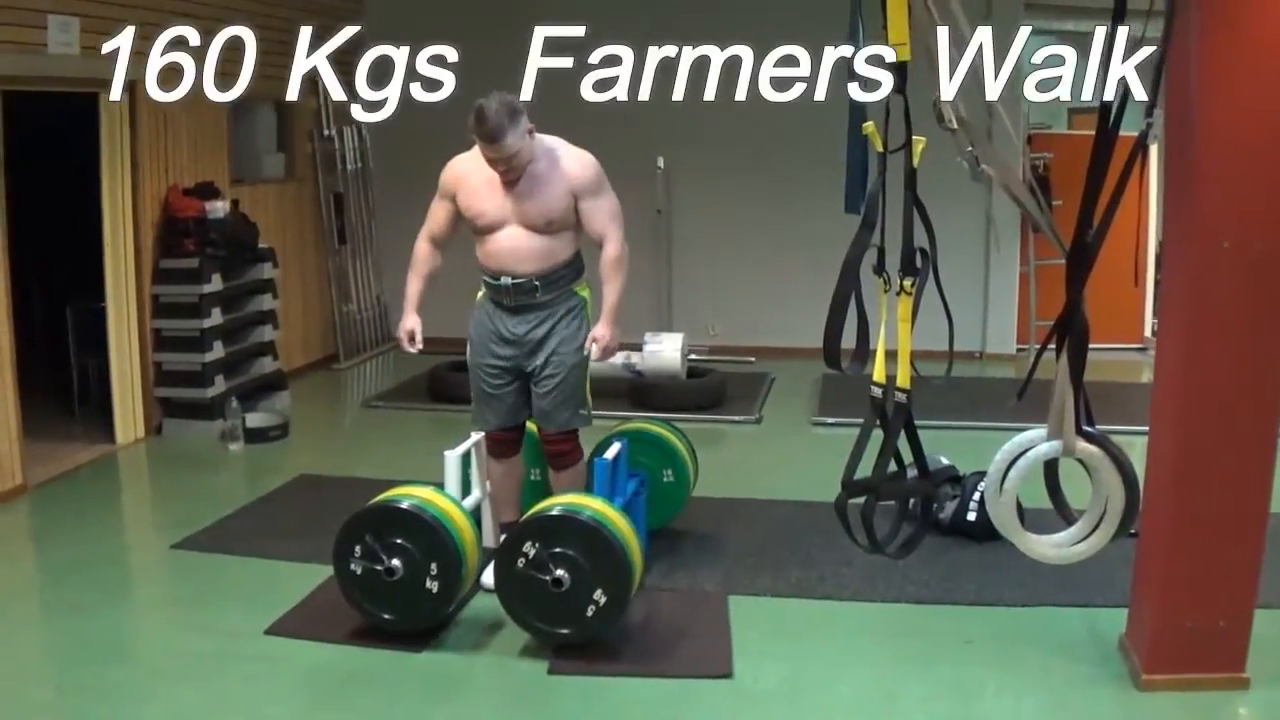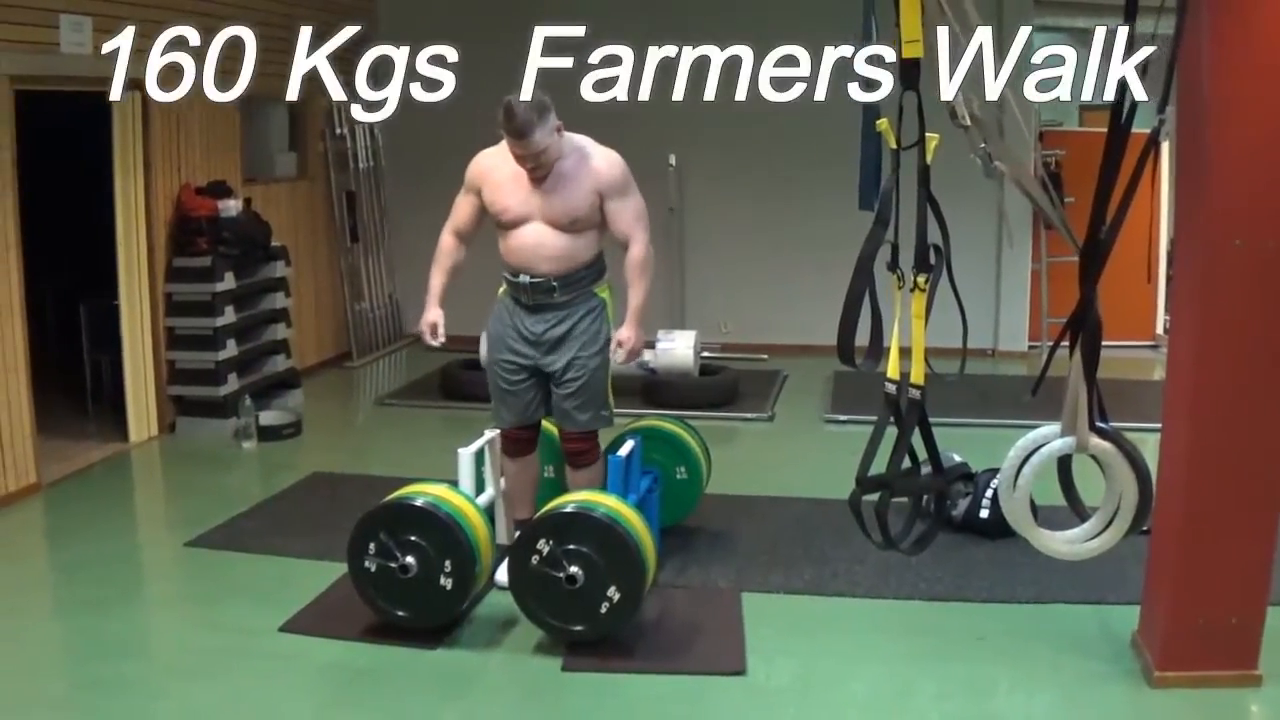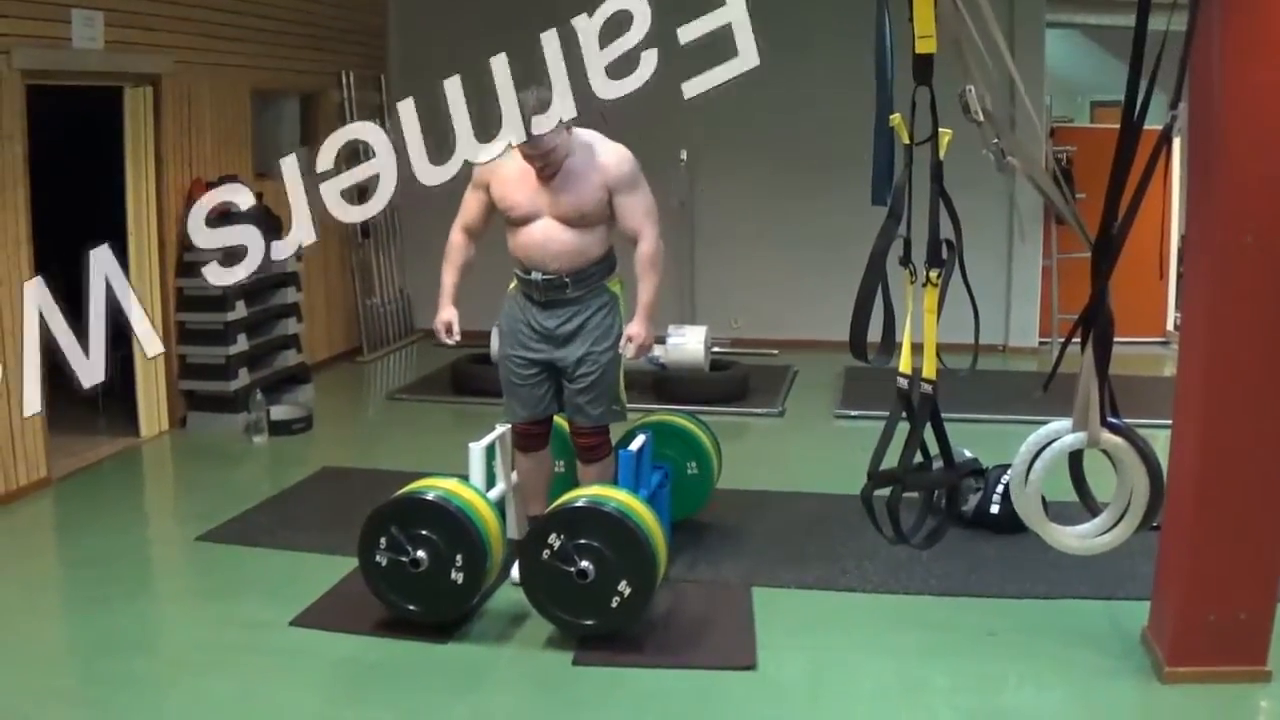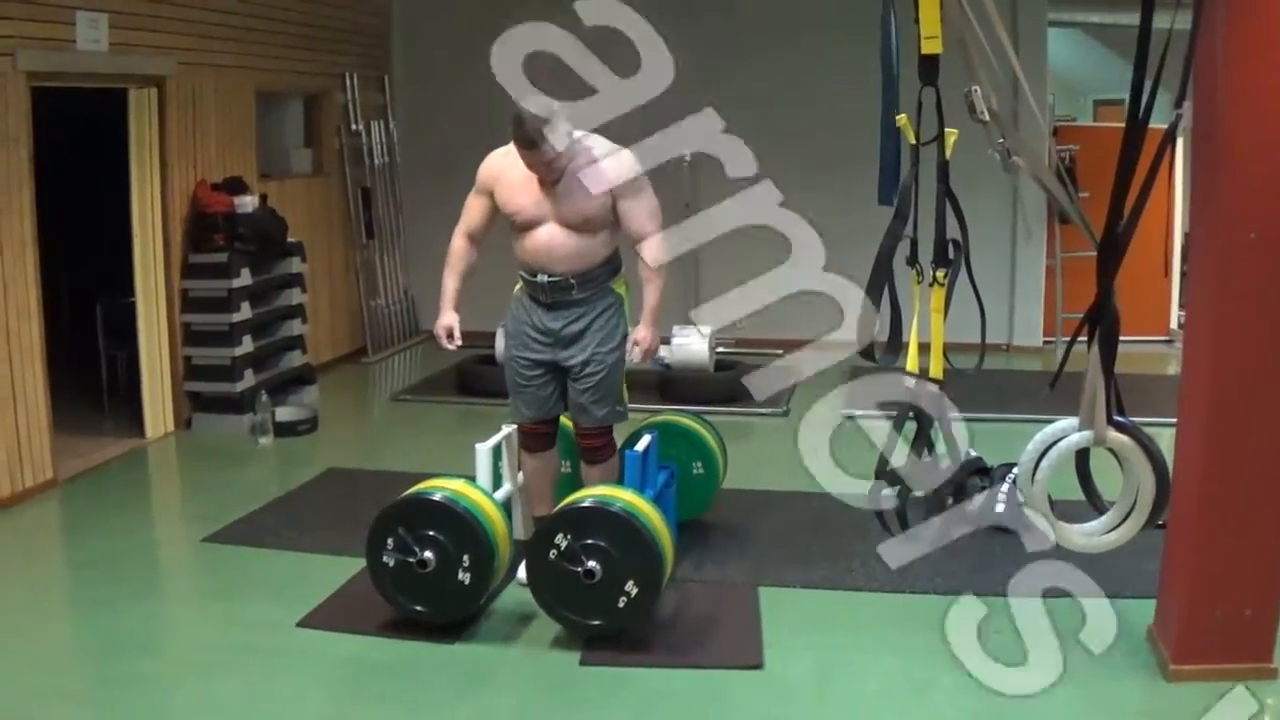
dt=0.4s
person 1, frame 1
left shoulder: (576, 167)
right shoulder: (459, 173)
left elbow: (612, 242)
right elbow: (430, 241)
left wrist: (608, 316)
right wrist: (411, 307)
left hip: (559, 309)
right hip: (494, 311)
left knee: (559, 434)
right knee: (500, 433)
right ankle: (509, 542)
person 1, frame 2
left shoulder: (603, 167)
right shoulder: (485, 167)
left elbow: (637, 243)
right elbow: (455, 235)
left wrist: (633, 319)
right wrist: (434, 300)
left hip: (578, 309)
right hip: (513, 309)
left knee: (578, 434)
right knee: (516, 431)
person 1, frame 3
left shoulder: (611, 162)
right shoulder: (493, 164)
left elbow: (647, 238)
right elbow: (464, 232)
left wrist: (643, 314)
right wrist: (447, 299)
left hip: (589, 304)
right hip: (524, 304)
left knee: (590, 429)
right knee: (527, 427)
person 1, frame 4
left shoulder: (614, 167)
right shoulder: (496, 168)
left elbow: (650, 242)
right elbow: (466, 236)
left wrist: (649, 317)
right wrist: (448, 303)
left hip: (594, 305)
right hip: (530, 305)
left knee: (594, 430)
right knee: (534, 428)
